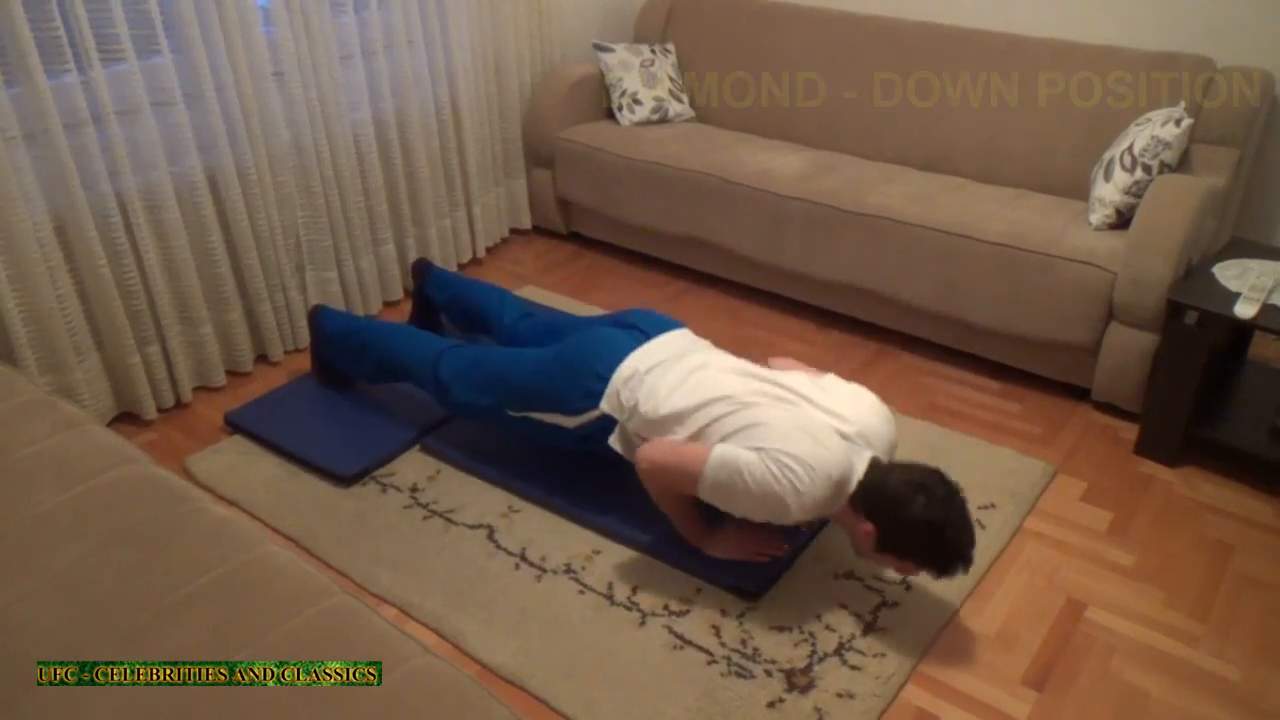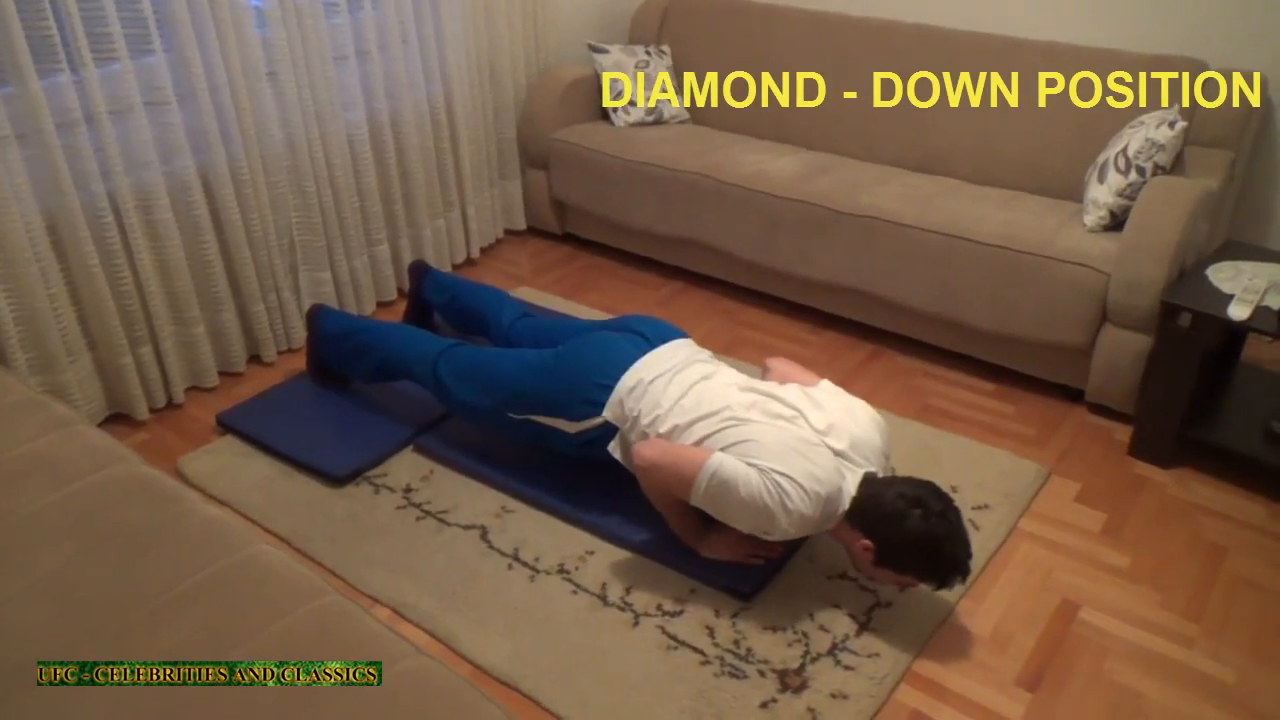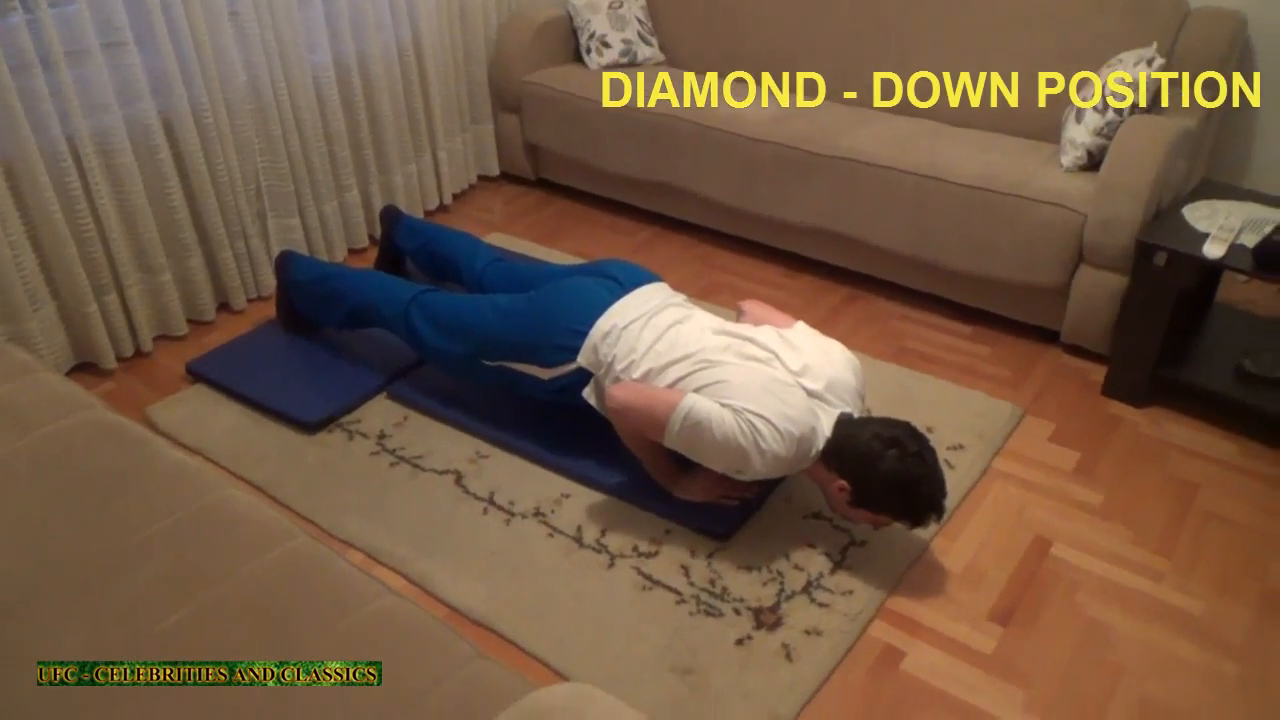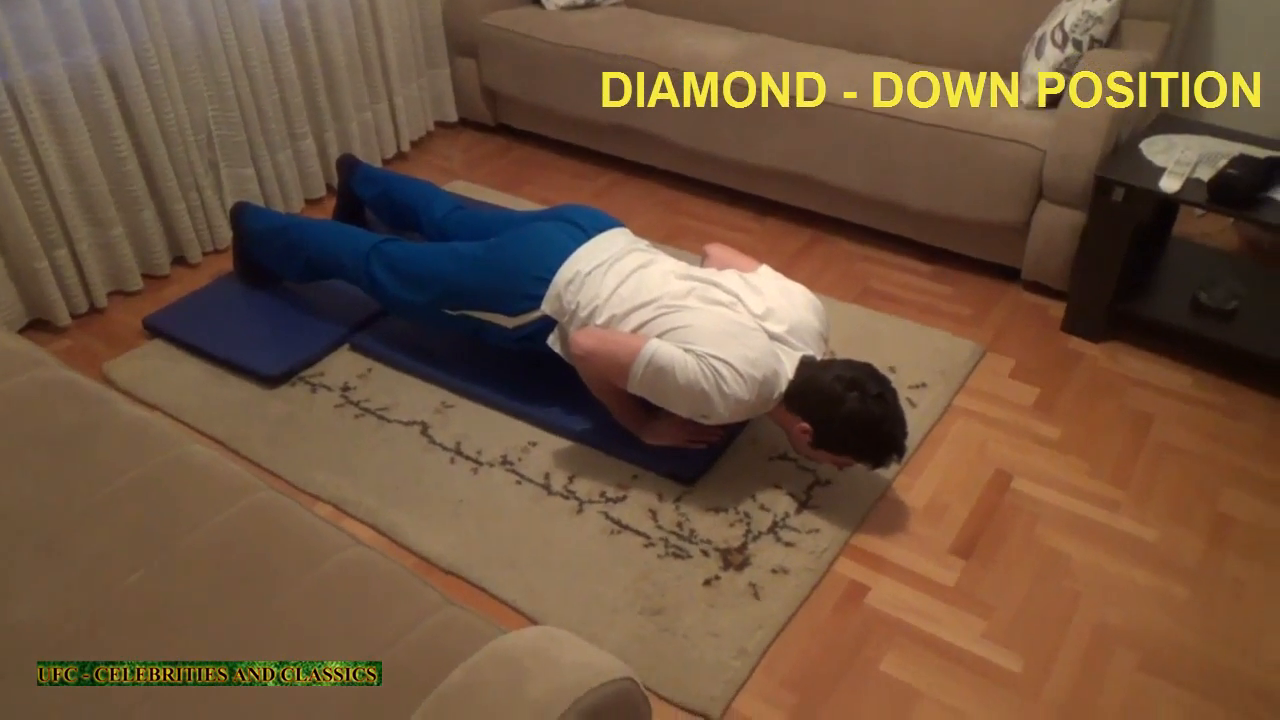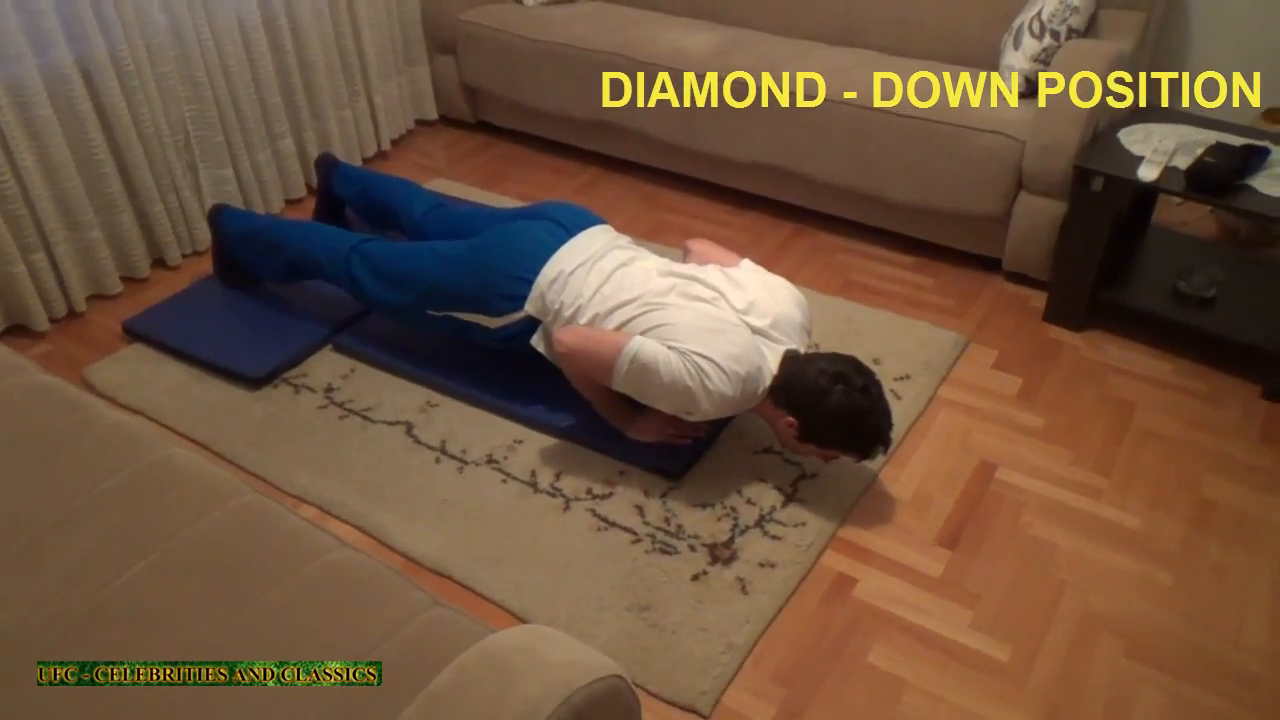
dt=1s
person 1, frame 1
left shoulder: (874, 425)
right shoulder: (792, 489)
right elbow: (654, 462)
right wrist: (706, 539)
left hip: (658, 343)
right hip: (606, 391)
left knee: (523, 329)
right knee: (458, 374)
left ankle: (435, 285)
right ankle: (338, 330)
person 1, frame 2
left shoulder: (868, 432)
right shoulder: (785, 503)
left elbow: (779, 365)
right elbow: (650, 458)
right wrist: (702, 540)
left hip: (658, 350)
right hip: (603, 396)
left knee: (521, 330)
right knee: (456, 373)
left ankle: (431, 285)
right ankle: (335, 332)
person 1, frame 3
left shoulder: (845, 373)
right shoulder: (762, 443)
left elbow: (752, 307)
right elbow: (625, 401)
right wrist: (677, 482)
left hip: (633, 295)
right hip: (580, 340)
left knee: (493, 276)
right knee: (431, 320)
left ankle: (404, 231)
right ankle: (305, 279)
person 1, frame 4
left shoulder: (807, 315)
right shoulder: (724, 387)
left elbow: (717, 251)
right elbow: (587, 346)
right wrist: (643, 426)
left hip: (595, 239)
right hip: (544, 284)
left knee: (453, 221)
right knee: (390, 270)
left ankle: (361, 180)
right ankle: (261, 230)
person 1, frame 5
left shoulder: (791, 309)
right shoulder: (710, 385)
left elbow: (700, 245)
right elbow: (570, 344)
right wrist: (629, 422)
left hip: (577, 237)
right hip: (525, 284)
left knee: (435, 220)
right knee: (372, 270)
left ankle: (341, 179)
right ankle: (239, 231)
